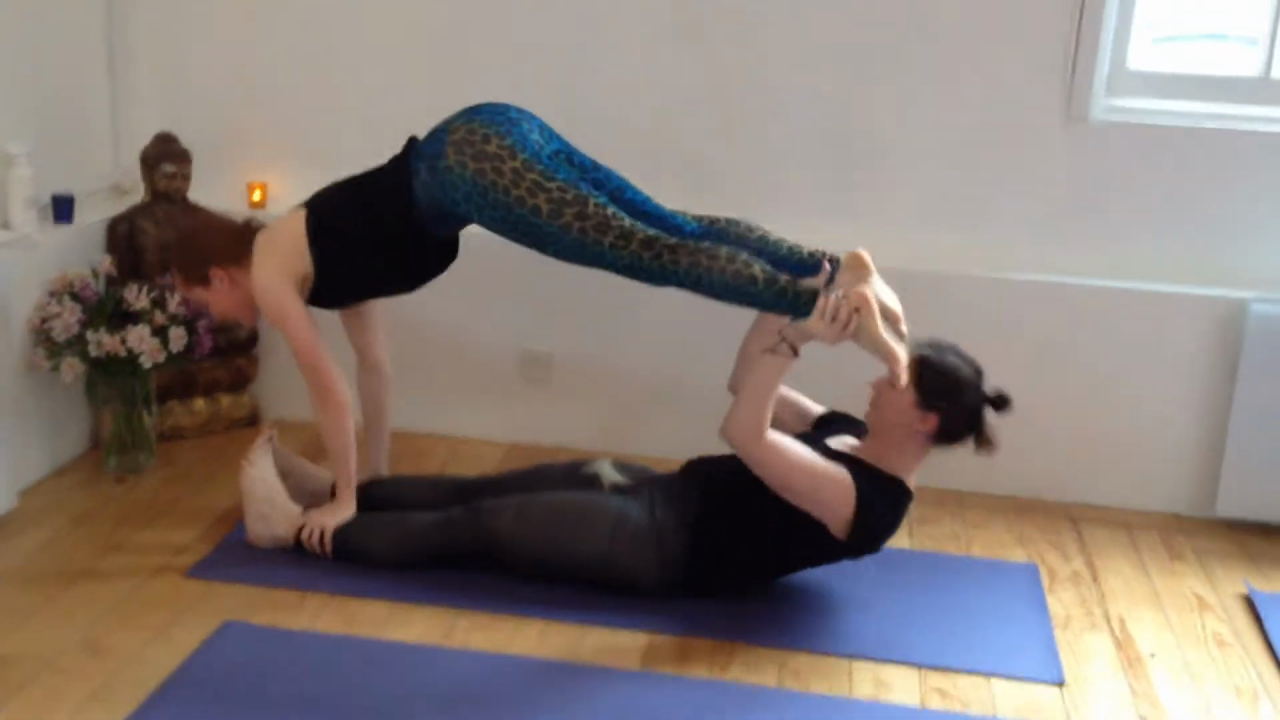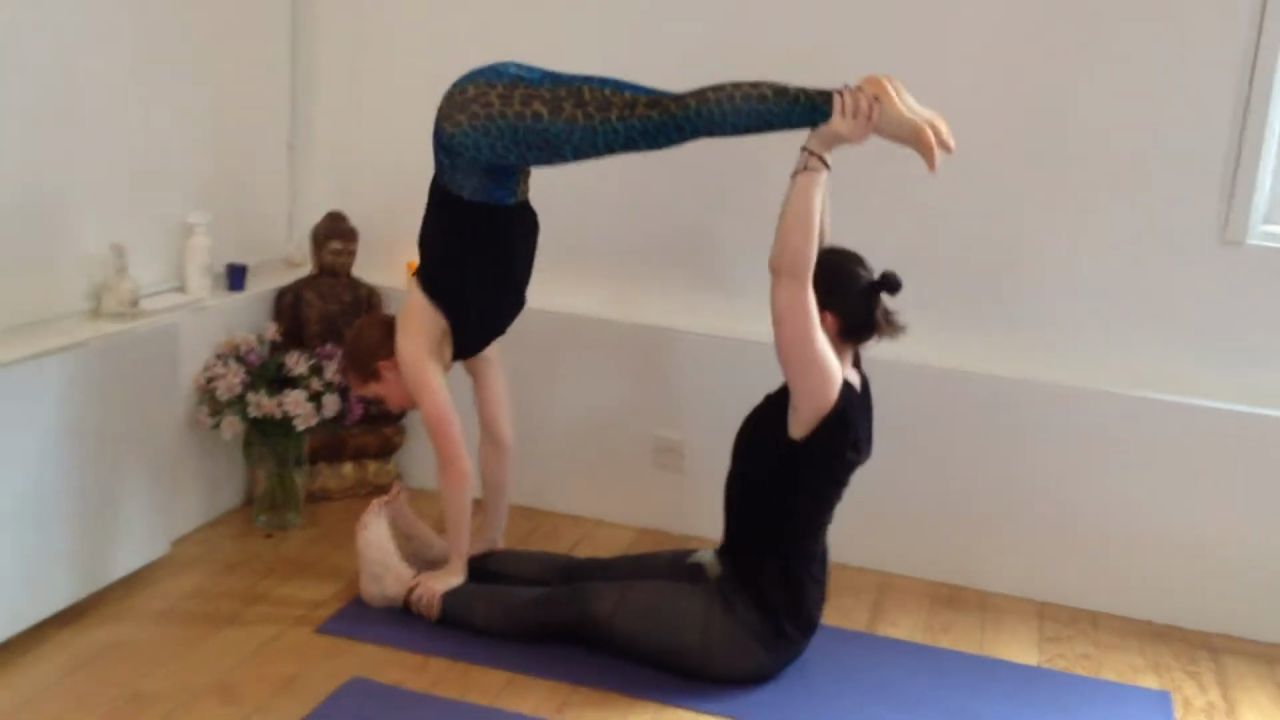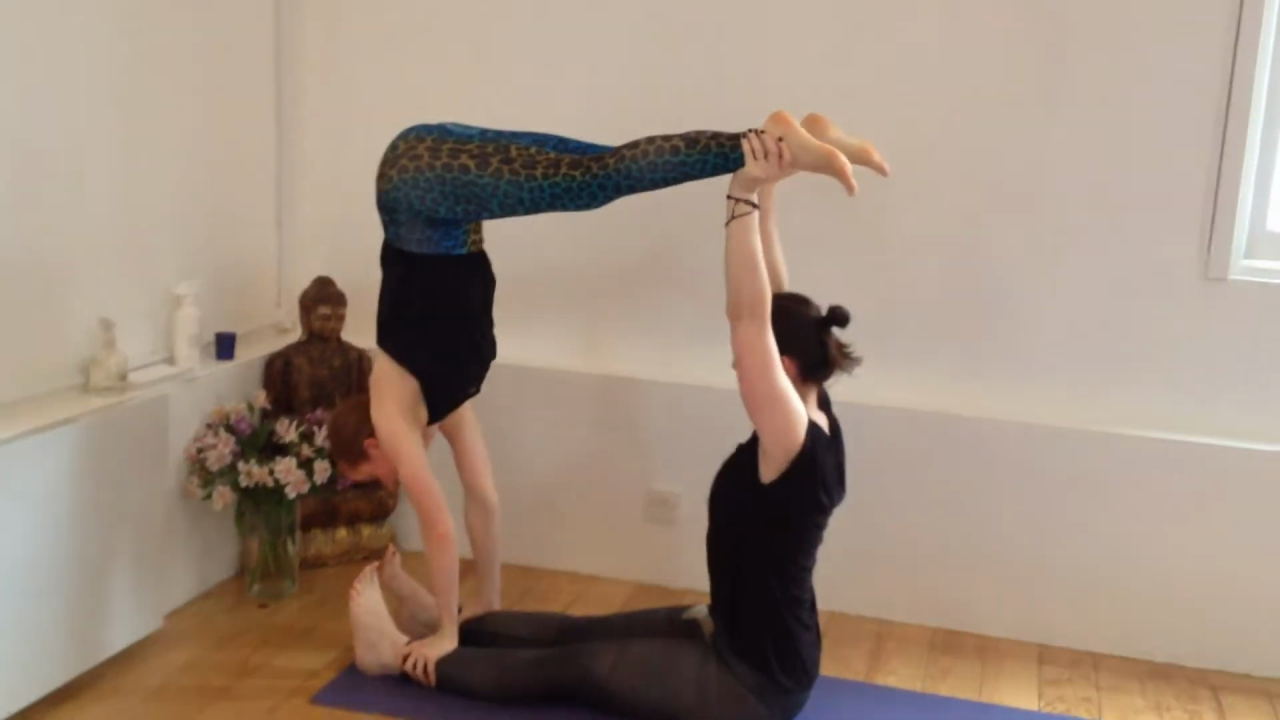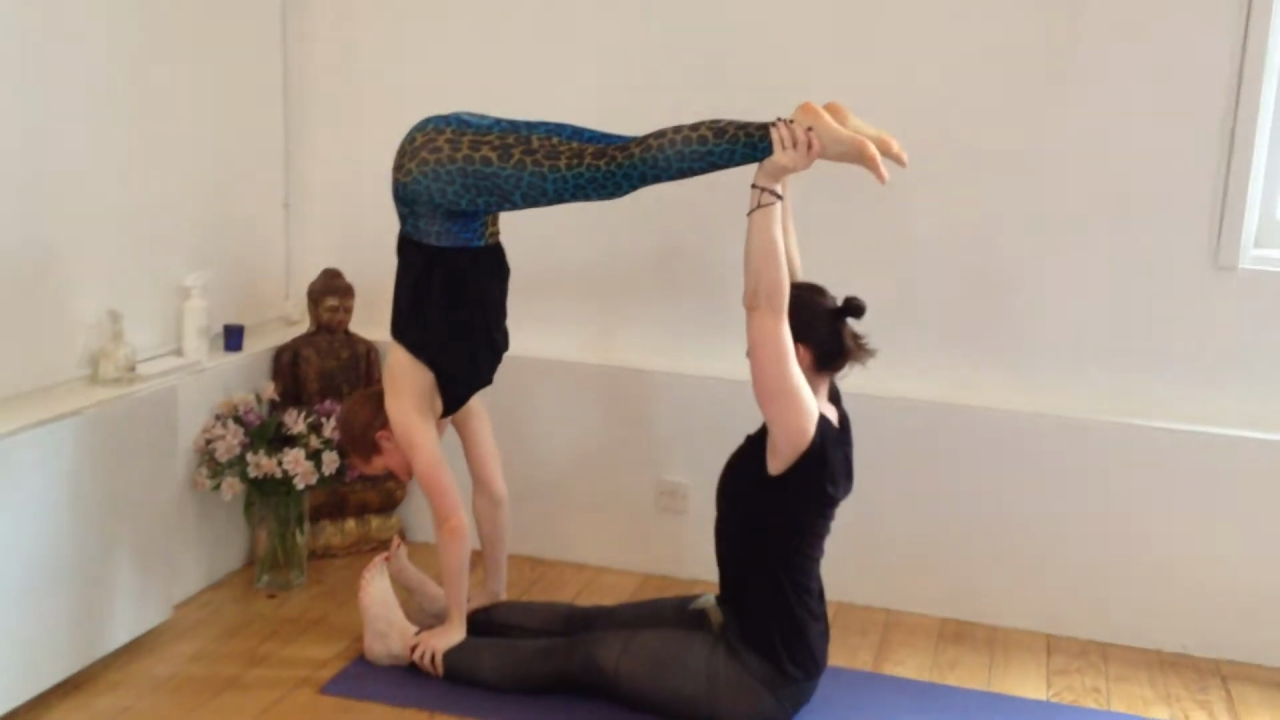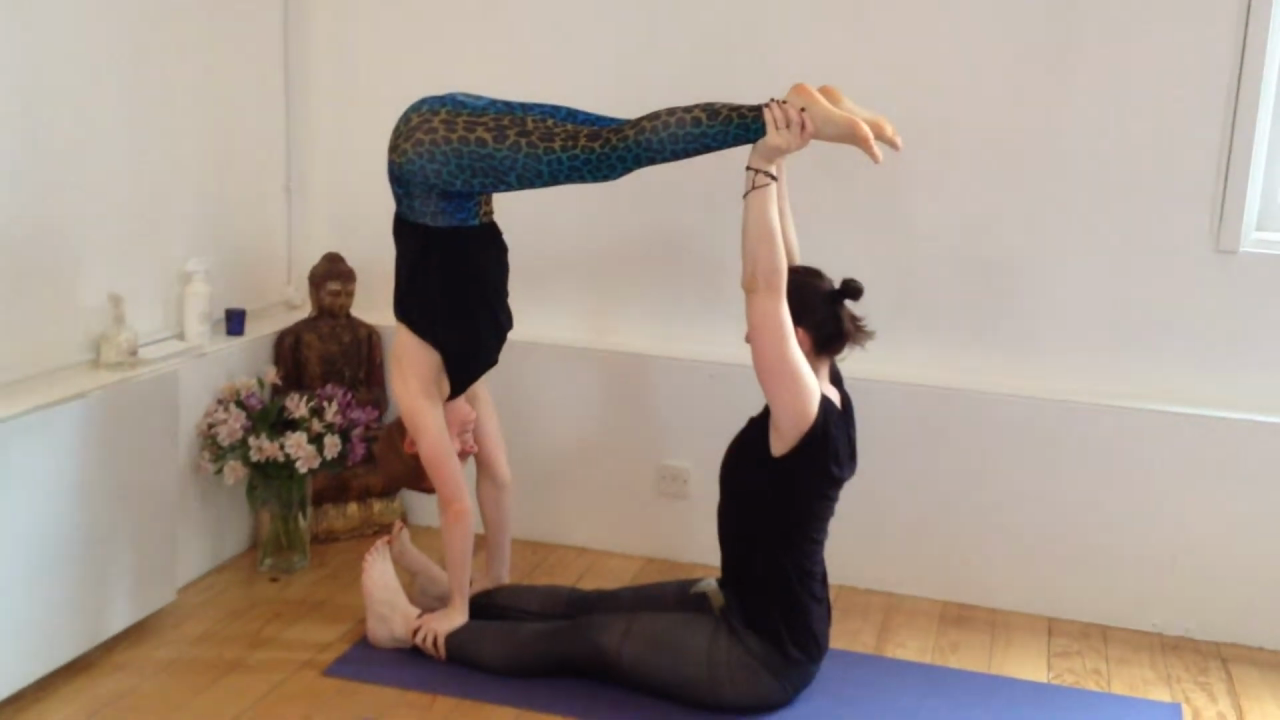
dt=1s
person 1, frame 1
left shoulder: (867, 503)
right shoulder: (854, 438)
left elbow: (743, 434)
right elbow: (745, 387)
left wrist: (795, 338)
right wrist: (782, 305)
left hip: (659, 546)
right hip: (664, 494)
left knee: (474, 528)
right knee: (470, 493)
left ankle: (303, 530)
right ankle: (330, 491)
person 1, frame 2
left shoulder: (828, 401)
right shoulder: (842, 382)
left elbow: (788, 272)
right elbow: (804, 264)
left wrist: (818, 152)
right wrist: (821, 145)
left hip: (754, 628)
right hip: (743, 585)
left knee: (580, 607)
right knee: (582, 574)
left ankle: (413, 591)
right ankle: (446, 562)
person 1, frame 3
left shoulder: (794, 441)
right shoulder: (815, 422)
left elbow: (747, 319)
right elbow: (769, 306)
left wrist: (745, 198)
right wrist: (762, 195)
right hip: (743, 639)
left knee: (575, 665)
right knee: (579, 633)
left ankle: (405, 655)
person 1, frame 4
left shoulder: (804, 433)
right shoulder: (826, 415)
left elbow: (767, 309)
right elbow: (785, 298)
left wrist: (768, 188)
right wrist: (776, 186)
left hip: (763, 671)
right hip: (752, 628)
left knee: (581, 656)
right knee: (589, 623)
left ankle: (413, 644)
right ankle: (448, 614)
person 1, frame 5
left shoulder: (806, 415)
right shoulder: (828, 395)
left elbow: (764, 292)
right elbow: (784, 281)
left wrist: (764, 168)
right wrist: (772, 169)
left hip: (763, 654)
right hip: (754, 612)
left knee: (582, 638)
right knee: (591, 606)
left ankle: (416, 628)
right ankle: (453, 596)
person 2, frame 1
left shoulder: (267, 276)
right shoulder: (310, 250)
left elbow: (331, 395)
right elbow: (375, 365)
left wrist: (344, 499)
right wrist: (375, 471)
left hip: (471, 161)
right hip: (493, 134)
left knee: (653, 252)
right knee: (676, 232)
right ankle: (837, 270)
person 2, frame 2
left shoulder: (414, 348)
right shoulder: (459, 328)
left elbow: (455, 464)
right elbow: (498, 441)
left wrist: (456, 568)
right wrist: (490, 543)
left knee: (672, 117)
right knee: (673, 119)
person 2, frame 3
left shoulder: (393, 418)
right shoulder: (437, 395)
left elbow: (439, 529)
right elbow: (484, 500)
left wrist: (447, 633)
right wrist: (487, 602)
left knee: (595, 180)
person 2, frame 4
left shoulder: (408, 408)
right shoulder: (441, 388)
left elbow: (451, 522)
right elbow: (492, 492)
left wrist: (453, 624)
right wrist: (492, 593)
left knee: (620, 166)
person 2, frame 5
left shoulder: (421, 392)
right shoulder: (438, 378)
left elbow: (456, 505)
right elbow: (496, 475)
left wrist: (457, 607)
right wrist: (496, 577)
left knee: (614, 150)
